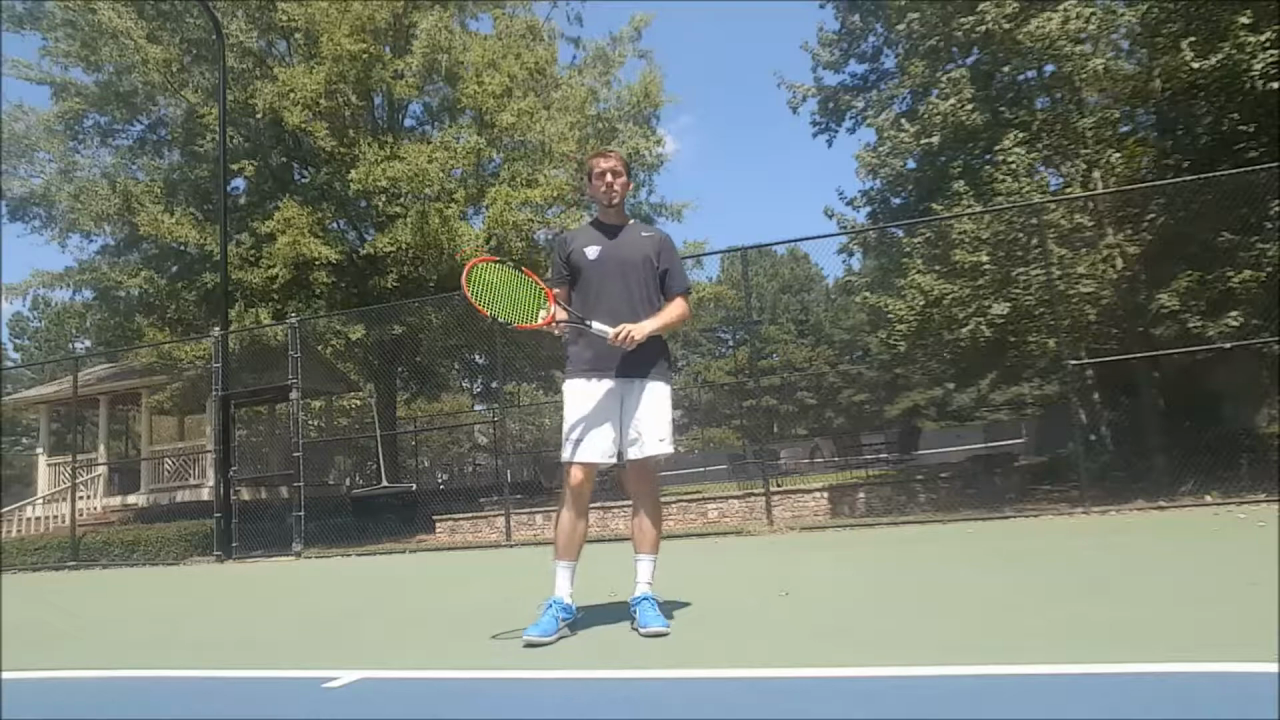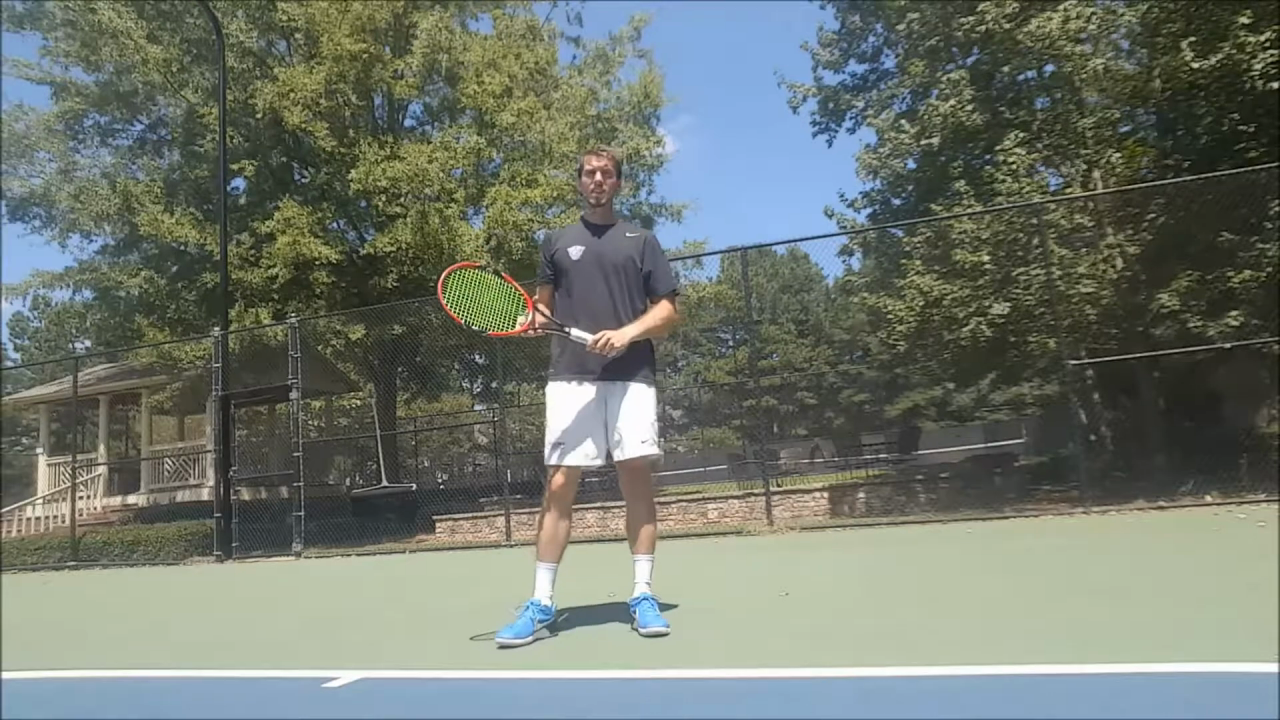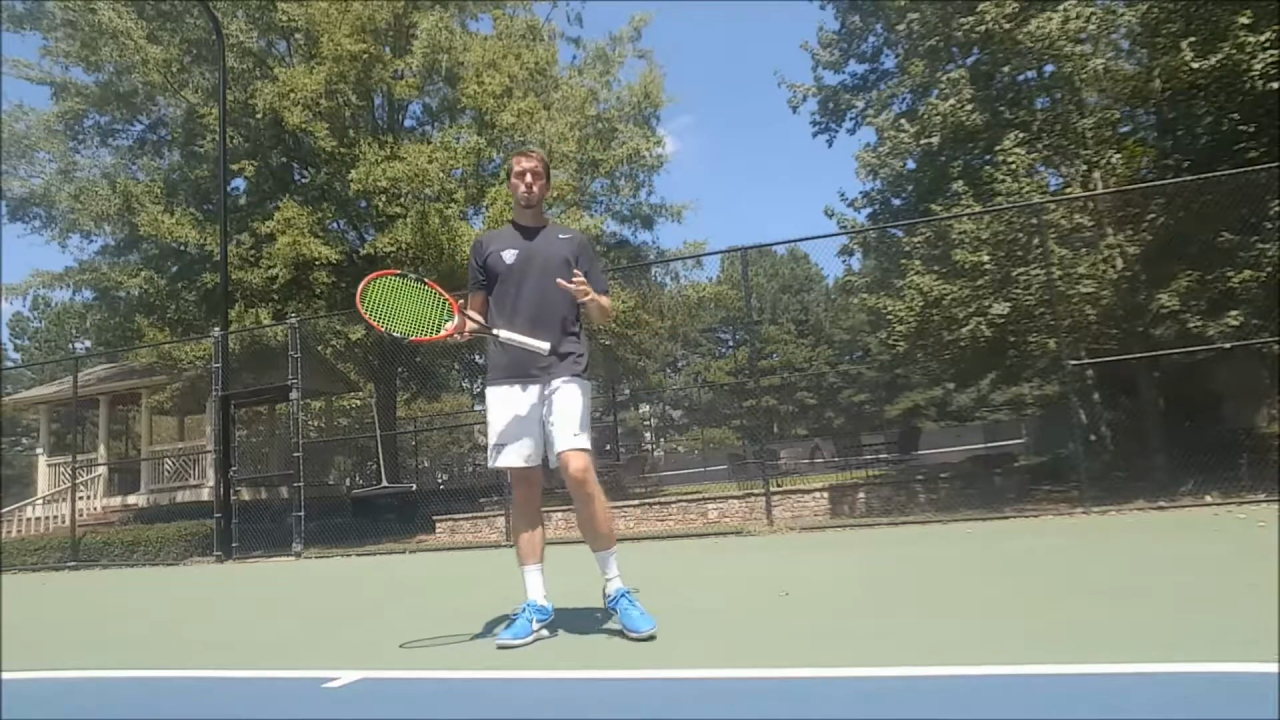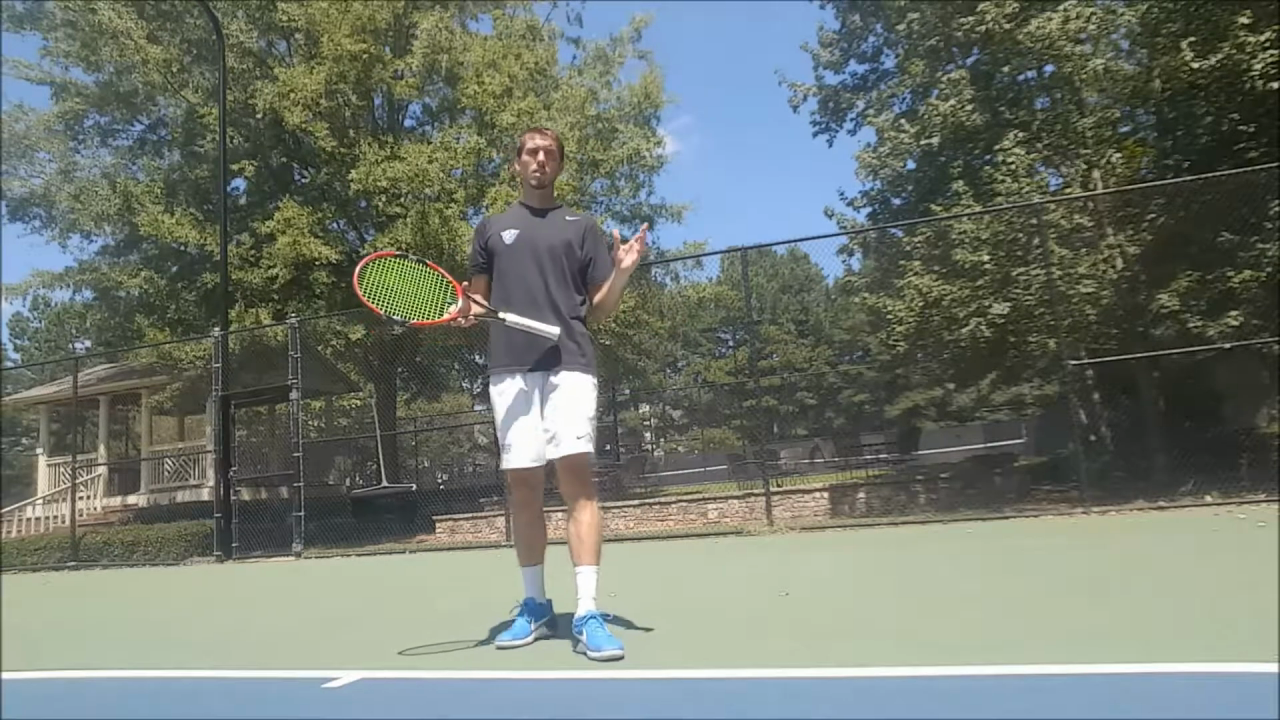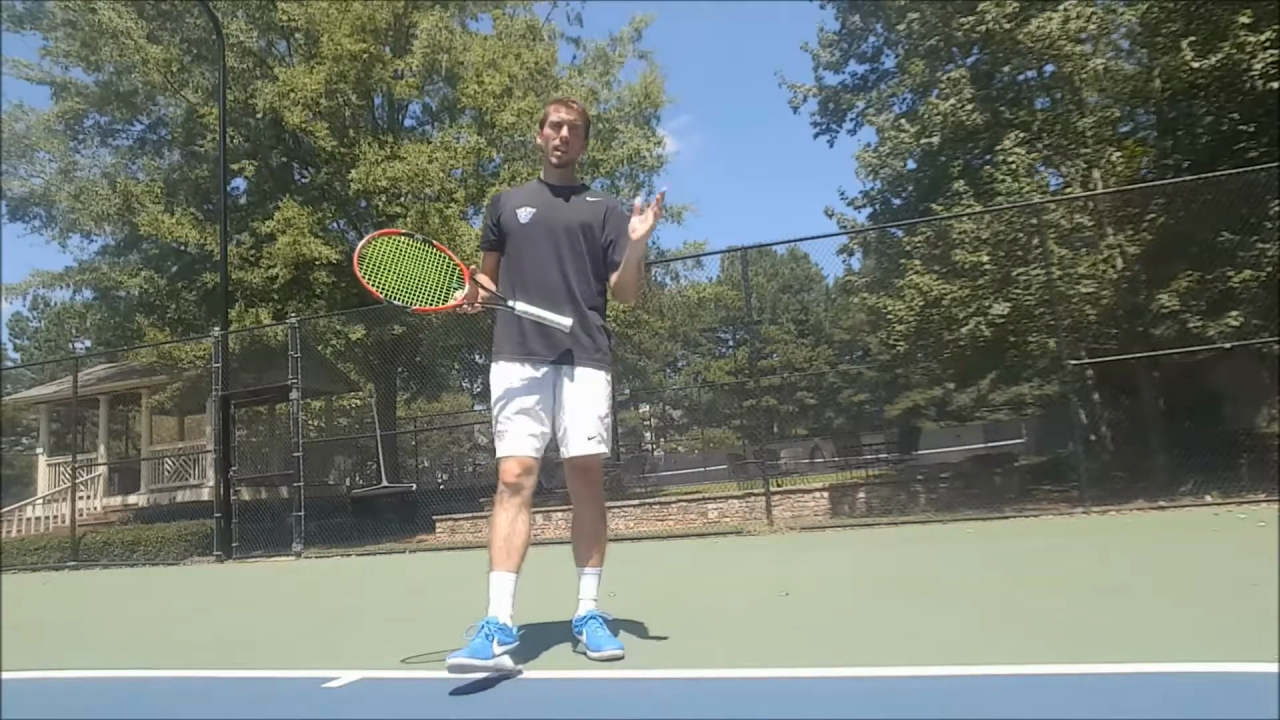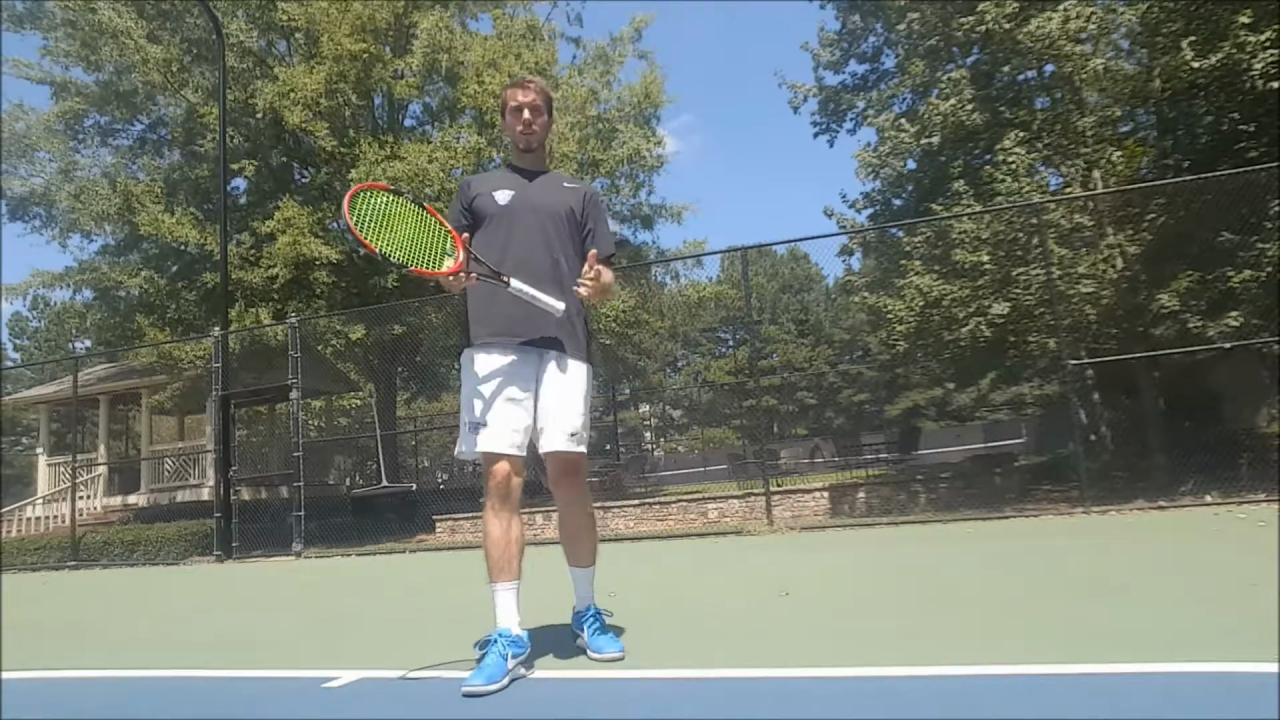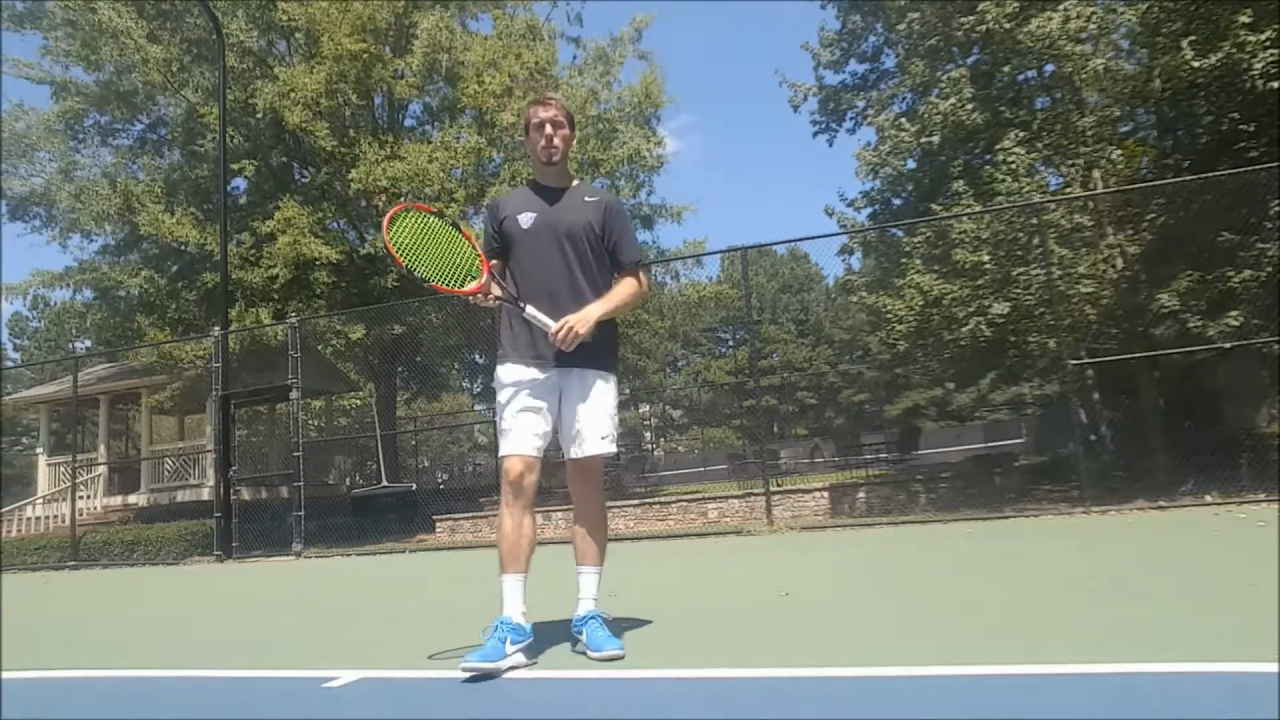
dt=0.7s
person 1, frame 1
left shoulder: (656, 241)
right shoulder: (570, 243)
left elbow: (681, 306)
right elbow: (556, 305)
left wrist: (645, 326)
right wrist: (552, 317)
left hip: (647, 374)
right hip: (587, 376)
left knee: (642, 480)
right knee: (577, 482)
left ankle: (643, 595)
right ankle: (561, 602)
person 1, frame 2
left shoulder: (641, 241)
right shoulder: (556, 242)
left elbow: (667, 309)
right elbow: (544, 303)
left wrist: (626, 333)
right wrist: (533, 320)
left hip: (630, 376)
right hip: (570, 378)
left knee: (636, 479)
right knee: (559, 486)
left ankle: (643, 596)
right ankle: (540, 604)
person 1, frame 3
left shoulder: (574, 242)
right shoulder: (486, 245)
left elbow: (606, 312)
right elbow: (476, 312)
left wrist: (590, 299)
right wrist: (464, 325)
left hip: (565, 374)
right hip: (508, 379)
left knee: (578, 471)
right knee: (523, 486)
left ankle: (616, 589)
right ankle: (536, 606)
person 1, frame 4
left shoulder: (582, 226)
right shoulder: (491, 228)
left elbow: (602, 307)
right elbow: (479, 296)
left wrist: (623, 272)
right wrist: (466, 309)
left hip: (570, 365)
right hip: (511, 370)
left knee: (575, 475)
right knee: (523, 485)
left ankle: (588, 613)
right ankle: (535, 604)
person 1, frame 5
left shoulder: (604, 208)
right shoulder: (507, 203)
left elbow: (626, 292)
right elbow: (488, 273)
left wrist: (637, 245)
right wrist: (473, 292)
left hip: (584, 359)
right hip: (518, 359)
left knee: (586, 479)
right knee: (513, 479)
left ankle: (588, 614)
right ankle: (498, 626)
person 1, frame 6
left shoulder: (580, 194)
right shoulder: (476, 189)
left elbow: (604, 278)
right elbow: (450, 269)
left wrist: (594, 283)
right wrist: (454, 275)
left hip: (564, 348)
right hip: (495, 348)
left knee: (569, 475)
right knee: (502, 480)
left ankle: (586, 611)
right ankle: (509, 636)
person 1, frame 7
left shoulder: (603, 205)
right shoulder: (504, 208)
left elbow: (635, 282)
right elbow: (492, 280)
left wrist: (591, 314)
right wrist: (486, 292)
left hip: (589, 363)
right hip: (522, 363)
left knee: (586, 482)
right knee: (517, 479)
left ankle: (587, 614)
right ankle: (512, 626)
